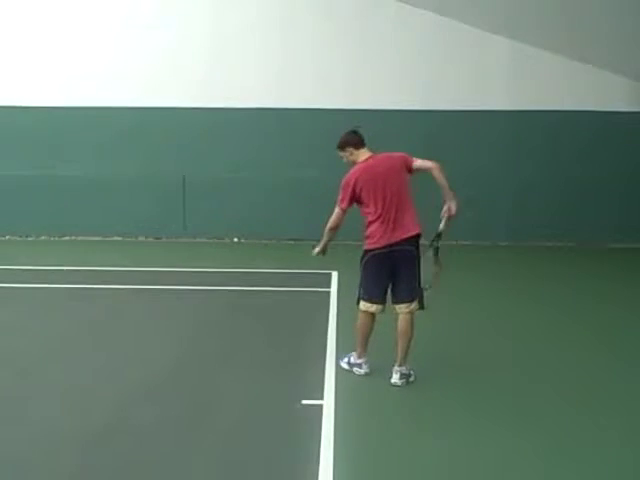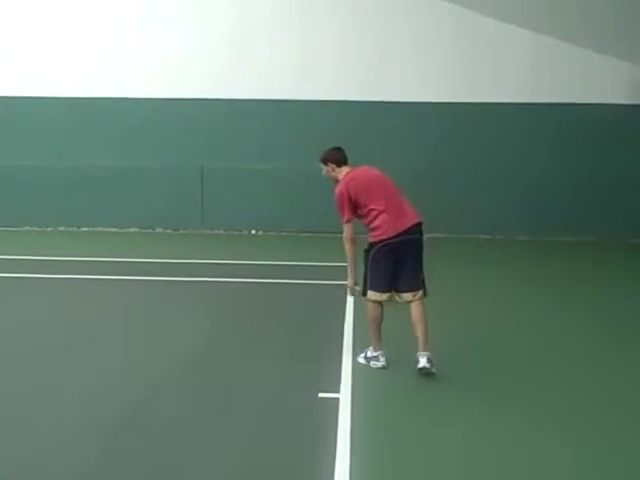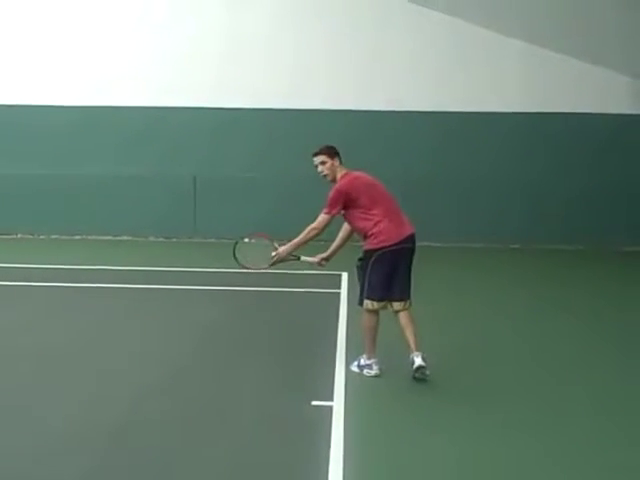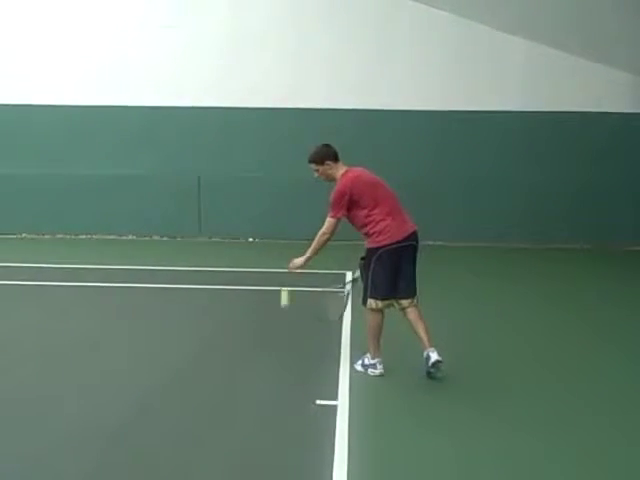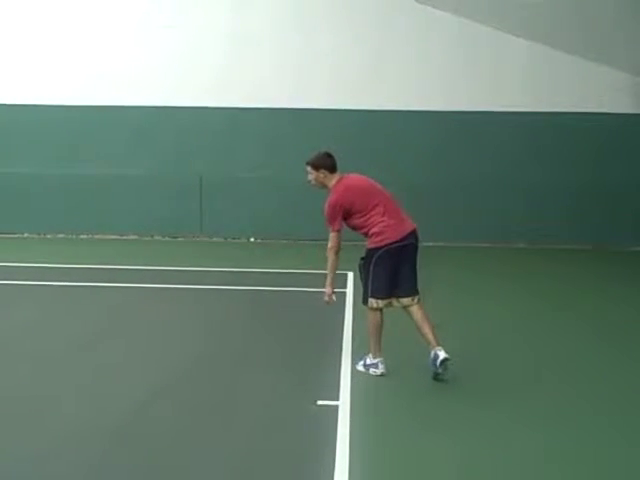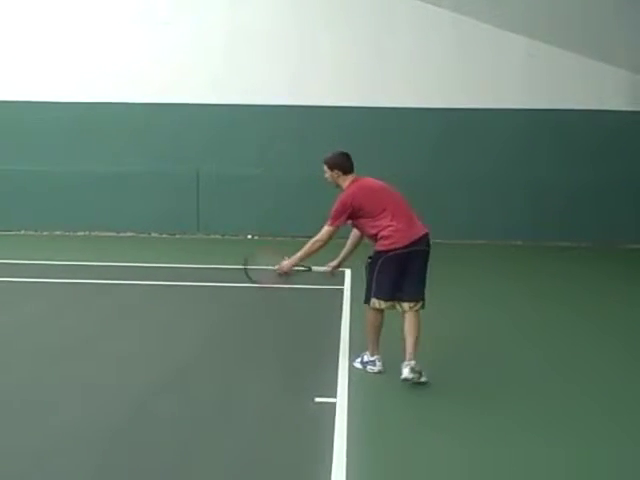
dt=0.7s
person 1, frame 1
left shoulder: (352, 177)
right shoulder: (396, 160)
left elbow: (335, 221)
right elbow: (432, 167)
left wrist: (322, 246)
right wrist: (450, 199)
left hip: (377, 246)
right hip: (408, 241)
left knee: (367, 306)
right knee: (406, 309)
left ankle: (359, 359)
right ankle: (400, 369)
person 1, frame 2
left shoulder: (342, 189)
right shoulder: (370, 172)
left elbow: (349, 236)
left wrist: (351, 273)
left hip: (384, 238)
right hip: (412, 230)
left knee: (374, 296)
right knee: (415, 297)
left ankle: (376, 353)
right ankle: (423, 355)
person 1, frame 3
left shoulder: (342, 187)
right shoulder: (357, 180)
left elbow: (317, 227)
right elbow: (350, 224)
left wrist: (288, 248)
right wrist: (328, 254)
left hip: (382, 245)
right hip: (405, 239)
left knee: (370, 304)
right knee: (401, 304)
left ankle: (369, 361)
right ankle: (416, 356)
person 1, frame 4
left shoulder: (343, 188)
right shoulder: (359, 174)
left elbow: (327, 232)
left wrist: (305, 258)
left hip: (385, 244)
right hip: (407, 236)
left knee: (374, 303)
right knee: (407, 300)
left ankle: (373, 360)
right ankle: (430, 352)
person 1, frame 5
left shoulder: (335, 199)
right shoulder: (355, 180)
left elbow: (334, 247)
left wrist: (329, 284)
left hip: (384, 243)
right hip: (408, 235)
left knee: (374, 303)
right knee: (410, 300)
left ankle: (375, 361)
right ankle: (437, 351)
person 1, frame 6
left shoulder: (347, 198)
right shoulder: (368, 186)
left elbow: (322, 239)
left wrist: (292, 262)
right wrist: (339, 261)
left hip: (393, 247)
right hip: (420, 240)
left knee: (376, 303)
right knee: (411, 306)
left ankle: (372, 358)
right ankle: (410, 363)
